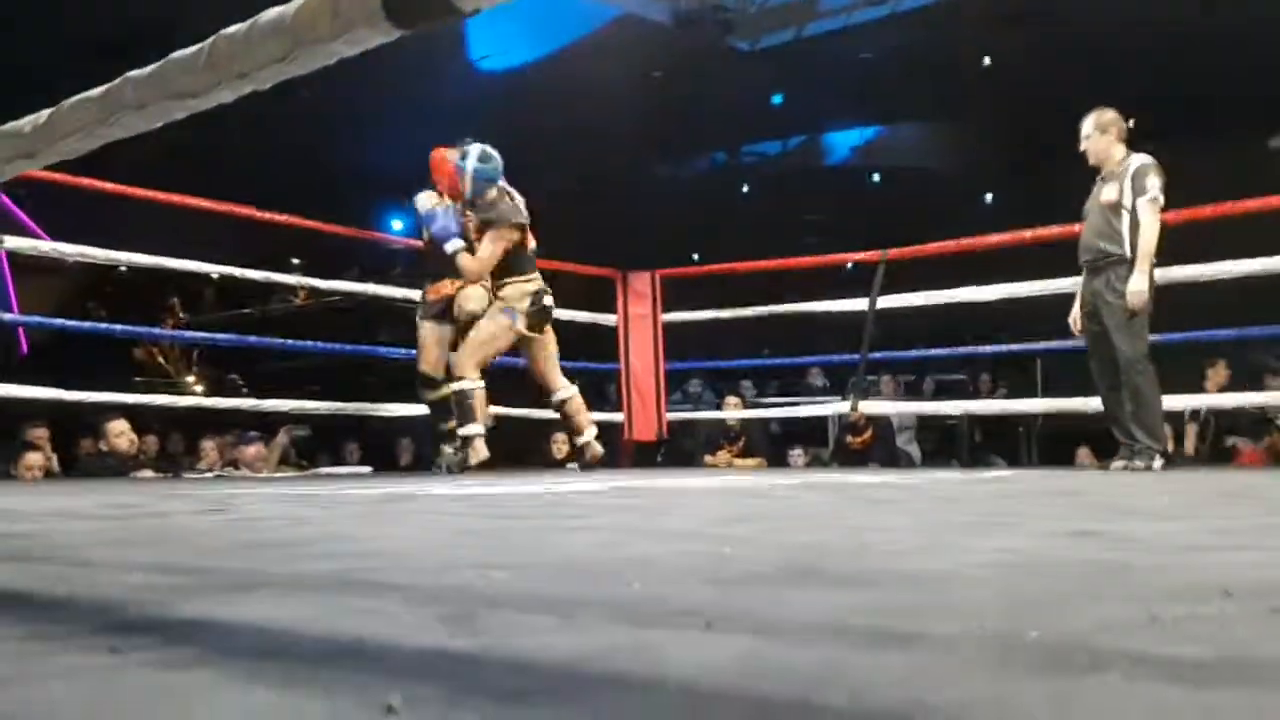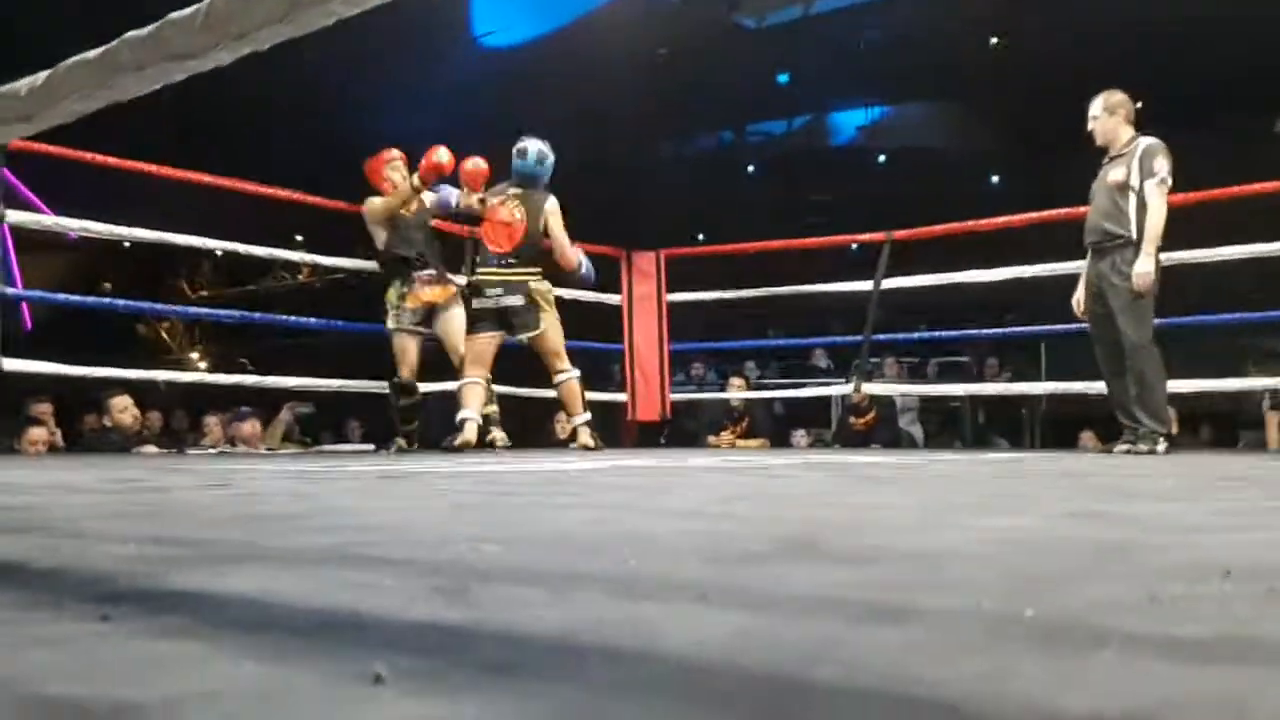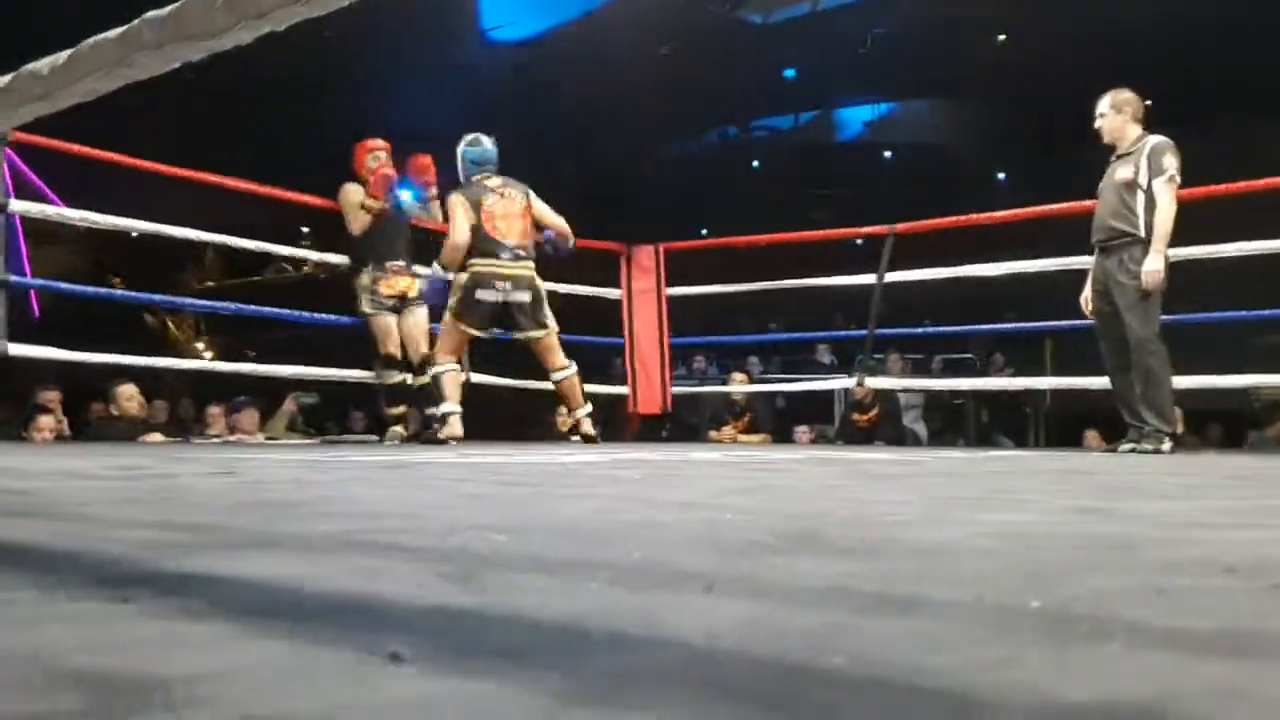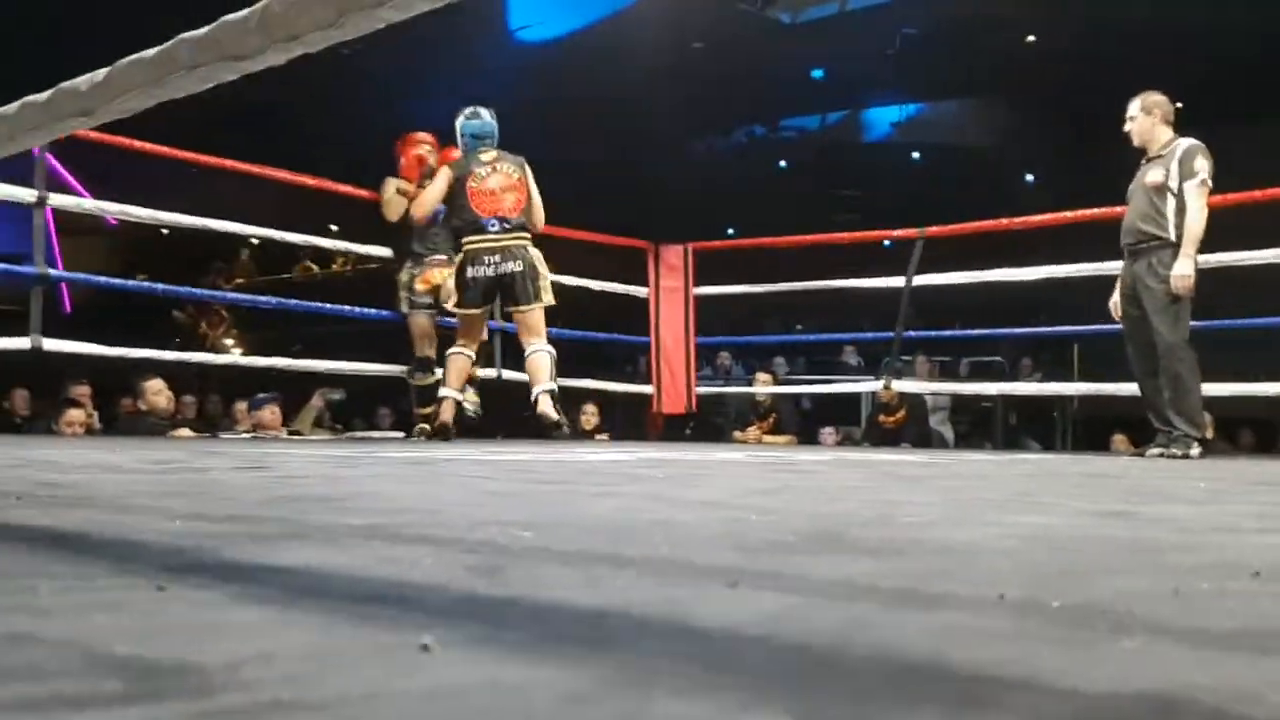
dt=0.3s
person 1, frame 1
left shoulder: (1140, 167)
right shoulder: (1101, 182)
left elbow: (1149, 220)
left wrist: (1140, 274)
right wrist: (1079, 298)
left hip: (1122, 277)
right hip: (1094, 281)
left knee: (1132, 359)
right knee: (1105, 367)
left ankle: (1150, 448)
right ankle: (1128, 446)
person 1, frame 2
left shoulder: (1148, 150)
right shoulder: (1107, 165)
left elbow: (1157, 203)
left wrist: (1146, 256)
right wrist: (1084, 279)
left hip: (1128, 259)
right hip: (1100, 264)
left knee: (1138, 343)
right knee: (1108, 351)
left ankle: (1154, 432)
right ankle: (1131, 430)
person 1, frame 3
left shoulder: (1156, 148)
right shoulder: (1115, 164)
left elbow: (1166, 202)
left wrist: (1156, 253)
right wrist: (1092, 277)
left hip: (1135, 257)
right hip: (1106, 262)
left knee: (1144, 340)
right knee: (1115, 350)
left ankle: (1159, 430)
right ankle: (1137, 428)
person 1, frame 4
left shoulder: (1188, 151)
right shoulder: (1145, 167)
left elbow: (1197, 206)
left wrist: (1186, 258)
right wrist: (1121, 281)
left hip: (1164, 260)
right hip: (1135, 265)
left knee: (1172, 345)
right knee: (1142, 353)
left ankle: (1188, 435)
right ankle: (1165, 433)
person 2, frame 1
left shoulder: (501, 221)
right shoulder: (500, 191)
left elbow: (474, 272)
left wrist: (450, 241)
left hip: (518, 298)
right hip: (529, 294)
left knee: (465, 365)
right knee: (552, 377)
left ankle: (476, 445)
right ankle: (590, 443)
person 2, frame 2
left shoulder: (491, 196)
right shoulder: (547, 202)
right elbow: (566, 258)
right wrist: (583, 265)
left hip: (485, 289)
right hip: (522, 289)
left knee: (474, 370)
right knee: (559, 363)
left ankle: (468, 426)
right ankle: (583, 431)
person 2, frame 3
left shoulder: (462, 197)
right shoulder: (521, 190)
left elbow: (458, 242)
right elbow: (562, 230)
left wrist: (443, 270)
right wrist: (562, 242)
left hip: (481, 279)
right hip: (523, 281)
left knee: (446, 353)
right knee: (553, 358)
left ankle: (450, 421)
right ankle: (584, 423)
person 2, frame 4
left shoulder: (453, 170)
right shoulder: (519, 165)
left elbow: (419, 213)
right elbow: (538, 222)
left wrist: (439, 208)
left hip: (476, 258)
right hip: (519, 254)
left knee: (467, 338)
right knee: (534, 338)
left ankle: (446, 409)
right ankle: (545, 401)
person 3, frame 1
right shoulder: (427, 198)
right elbow: (429, 210)
left hip: (472, 287)
right hip: (437, 291)
right knee: (429, 369)
right ankle: (448, 442)
person 3, frame 2
left shoulder: (427, 199)
right shoulder: (373, 206)
left elbow: (461, 202)
right elbow: (393, 205)
right wrist: (421, 179)
left hip: (442, 289)
right hip: (406, 296)
left knee: (465, 356)
right knee: (406, 373)
left ankle: (493, 427)
right ankle: (407, 436)
person 3, frame 3
left shoulder: (399, 197)
right shoulder: (352, 191)
left elbow: (434, 219)
right elbow: (356, 226)
left wrist: (429, 188)
right wrist: (376, 196)
left hip: (408, 279)
right hip: (375, 280)
left knee: (421, 353)
right knee: (390, 352)
right ankle: (396, 425)
person 3, frame 4
right shoulder: (395, 184)
right elbow: (392, 214)
right wrist: (410, 179)
left hip: (448, 268)
right hip: (417, 273)
right knee: (425, 351)
left ankle: (464, 383)
right ankle: (423, 422)
